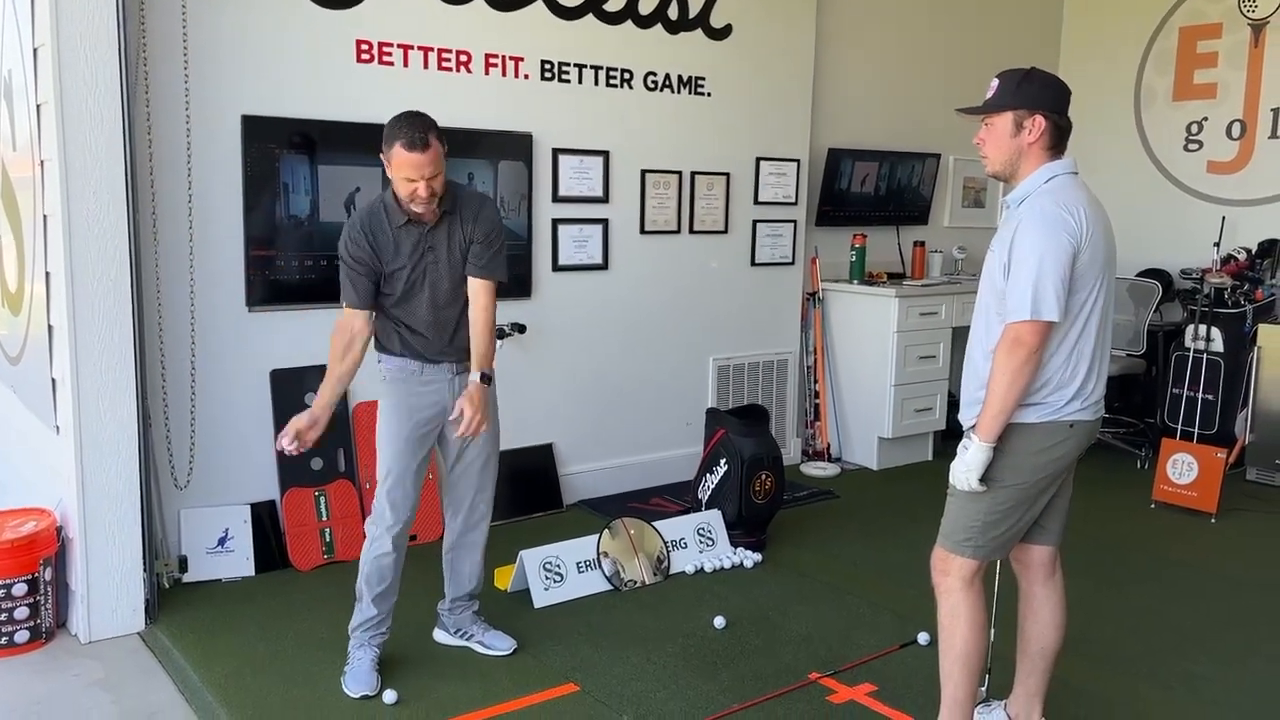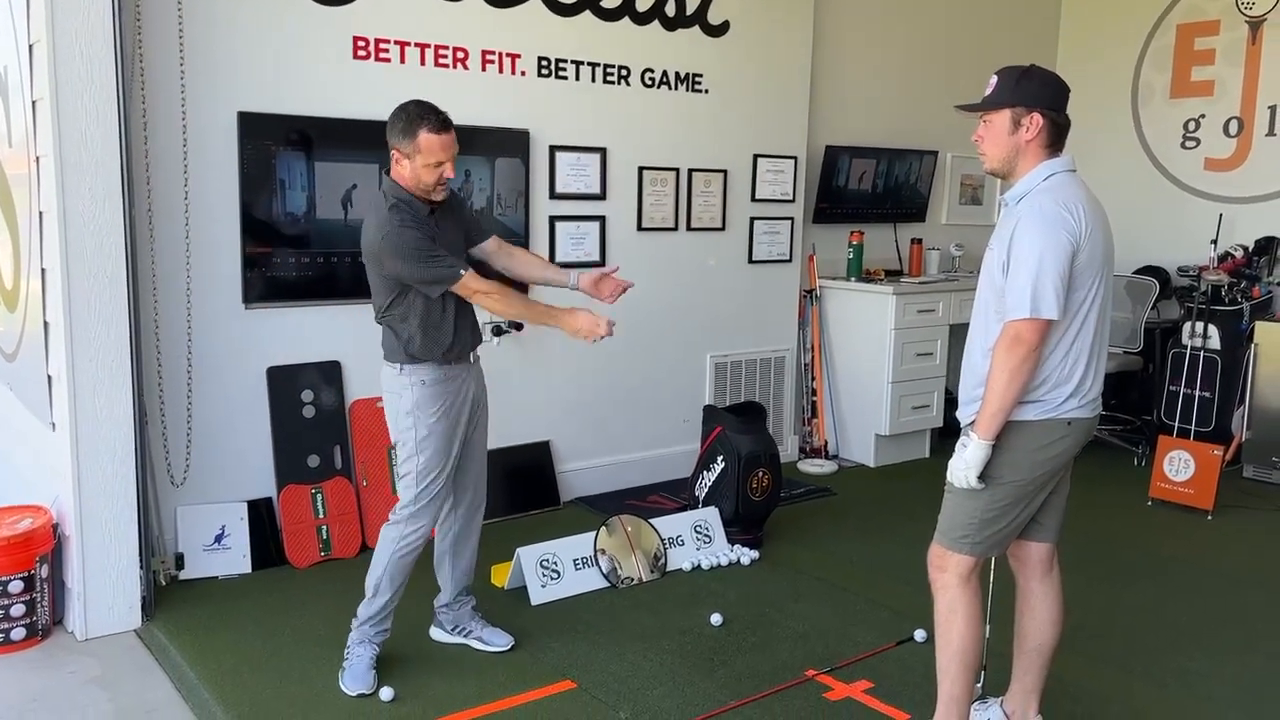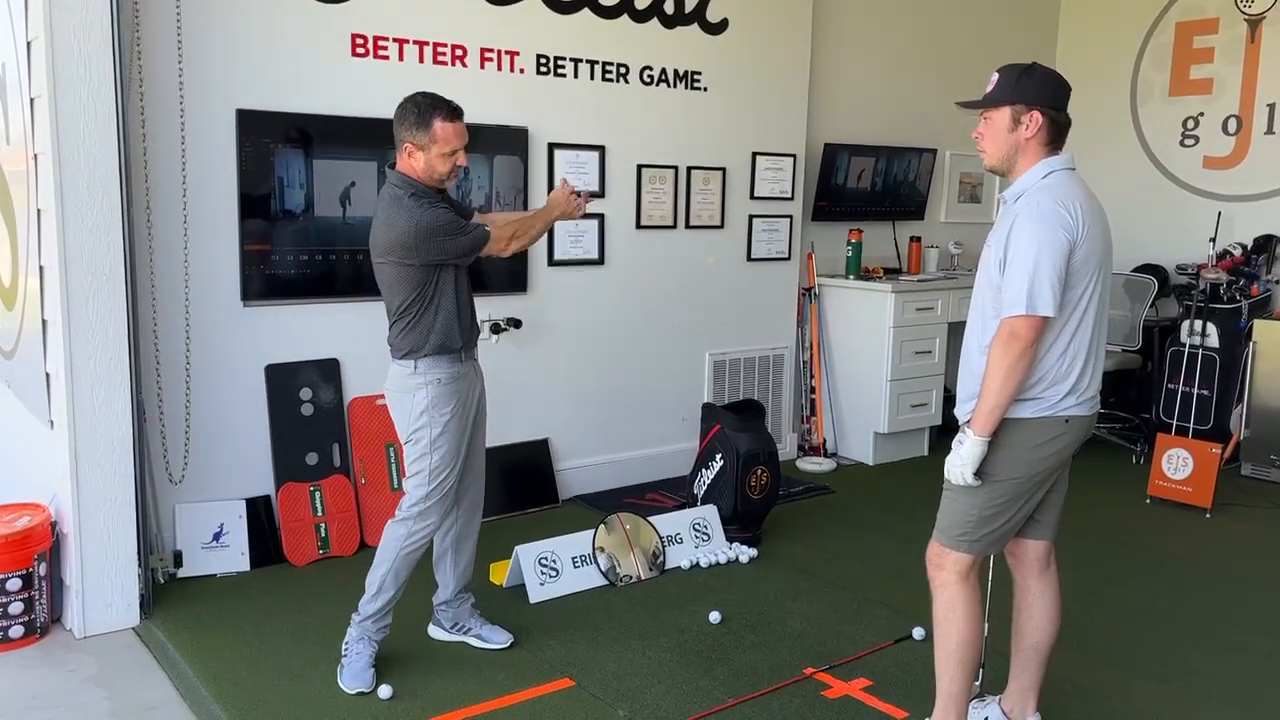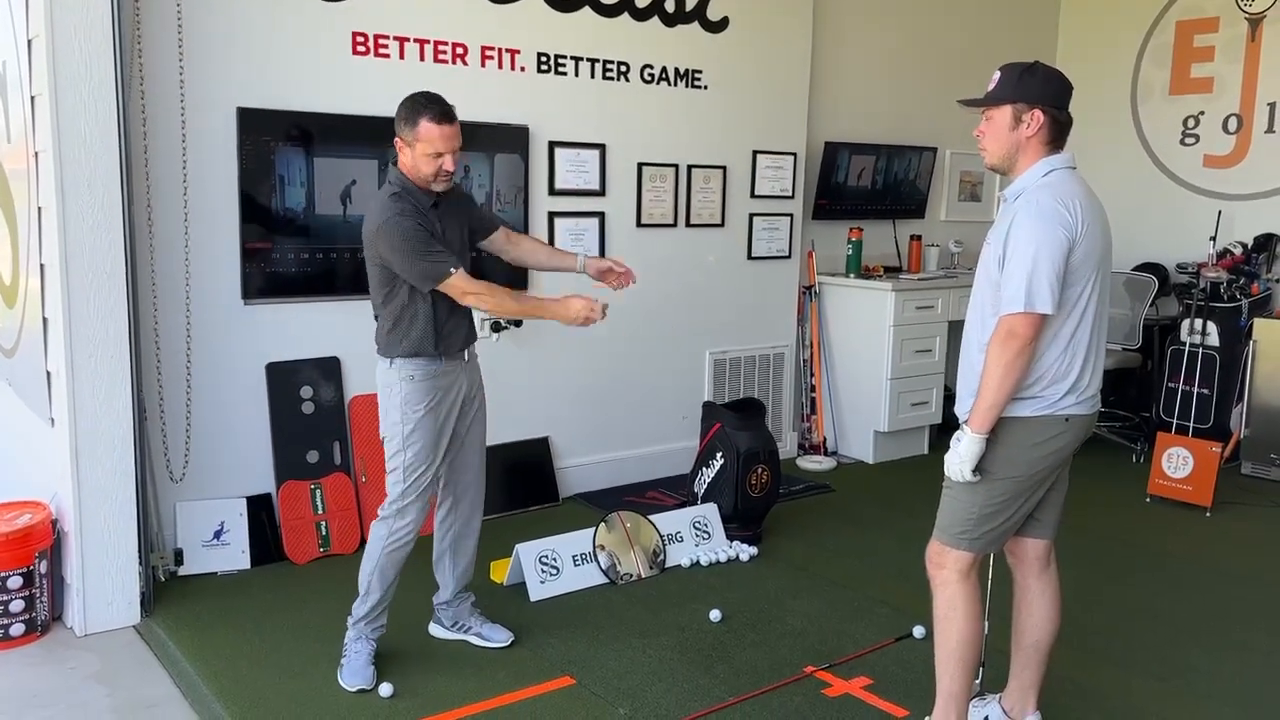
dt=0.3s
person 1, frame 1
left shoulder: (1044, 211)
right shoulder: (1067, 200)
left elbow: (1025, 337)
left wrist: (981, 438)
left hip: (1025, 427)
right hip: (1056, 420)
left knee: (954, 567)
right knee: (1036, 563)
person 1, frame 2
left shoulder: (1043, 209)
right shoulder: (1064, 199)
left elbow: (1024, 335)
left wrist: (980, 435)
left hip: (1023, 425)
right hip: (1053, 417)
left knee: (951, 565)
right knee: (1034, 560)
person 1, frame 3
left shoulder: (1040, 205)
right shoulder: (1063, 196)
left elbow: (1020, 332)
left wrist: (976, 432)
left hip: (1021, 421)
right hip: (1051, 415)
left knee: (950, 563)
right knee: (1031, 557)
person 1, frame 4
left shoulder: (1041, 204)
right shoulder: (1065, 195)
left elbow: (1018, 330)
left wrist: (973, 429)
left hip: (1021, 420)
right hip: (1052, 413)
left knee: (950, 561)
right knee: (1031, 556)
person 2, frame 1
left shoulder: (477, 213)
right shoulder: (365, 229)
left elbow: (481, 304)
right elbow: (354, 324)
left wrist: (478, 381)
right wrist: (322, 406)
left hip: (472, 376)
right hip: (406, 378)
left knee: (472, 505)
right knee: (391, 512)
left ankle: (458, 616)
right ankle: (366, 640)
person 2, frame 2
left shoulder: (445, 202)
right shoulder: (392, 229)
left elbow: (502, 253)
right elbow: (480, 290)
left wrist: (579, 282)
right wrist: (563, 320)
left hip: (463, 370)
right hip: (421, 381)
left knee: (466, 501)
right knee: (417, 509)
left ankle: (454, 612)
right ankle: (365, 638)
person 2, frame 3
left shoulder: (428, 195)
right shoulder: (410, 220)
left elbow: (486, 224)
right elbow: (502, 242)
left wrist: (547, 211)
right wrist: (553, 210)
left hip: (458, 368)
right hip: (428, 378)
left knee: (464, 498)
right knee: (424, 506)
left ankle: (452, 610)
right ankle: (362, 635)
person 2, frame 4
left shoulder: (452, 196)
right shoulder: (391, 218)
left elbow: (508, 242)
right elbow: (467, 293)
left wrist: (585, 265)
right wrist: (555, 309)
left hip: (464, 369)
right hip: (414, 376)
left knee: (465, 498)
right knee: (404, 510)
left ankle: (453, 609)
right ankle: (362, 634)
